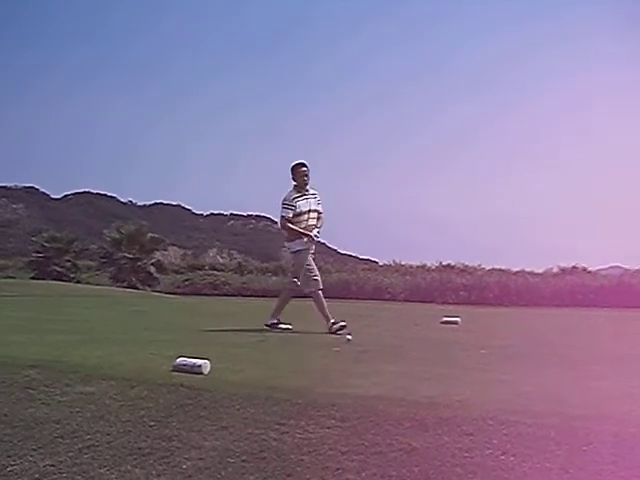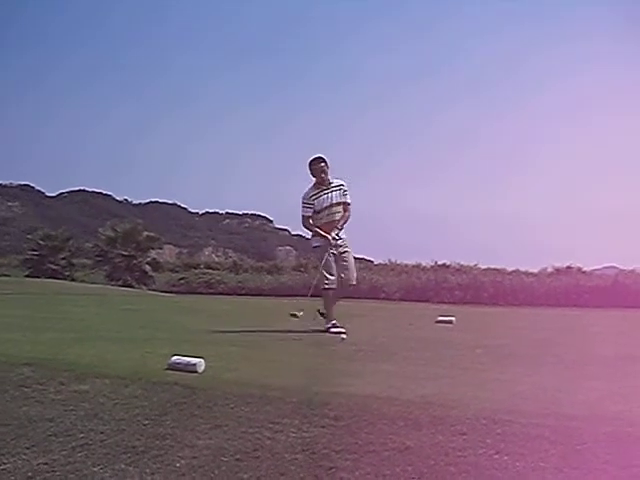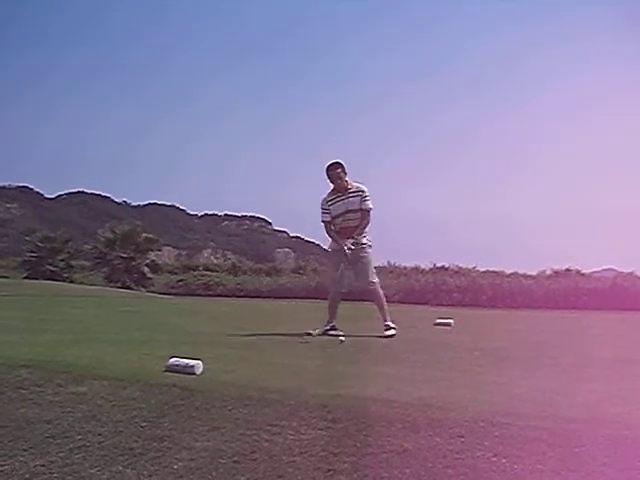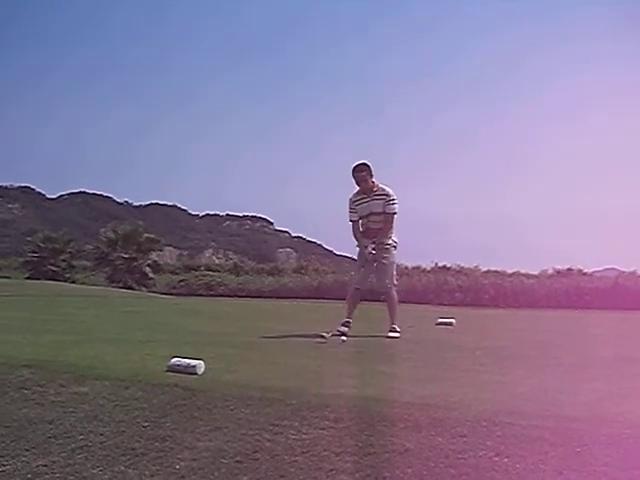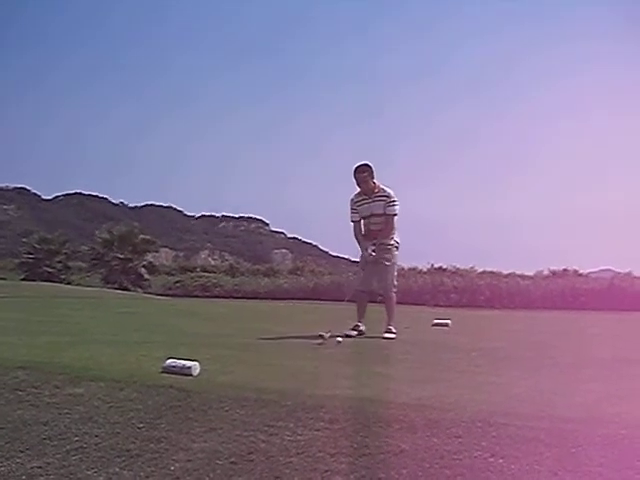
dt=0.3s
person 1, frame 1
left shoulder: (314, 194)
right shoulder: (290, 199)
left elbow: (319, 218)
right elbow: (284, 224)
left wrist: (314, 231)
right wrist: (304, 233)
left hip: (310, 244)
right hip: (298, 245)
left knee: (294, 284)
right knee: (314, 284)
left ankle: (274, 318)
right ankle: (330, 322)
person 1, frame 2
left shoulder: (341, 186)
right shoulder: (309, 195)
left elbow: (346, 212)
right elbow: (306, 222)
left wrist: (336, 229)
right wrist: (325, 235)
left hip: (339, 238)
right hip: (321, 242)
left knee: (349, 278)
right knee: (329, 281)
left ankle: (327, 309)
right ankle: (330, 321)
person 1, frame 3
left shoulder: (361, 191)
right shoulder: (327, 201)
left elbow: (366, 219)
right elbow: (328, 227)
left wrist: (352, 239)
right wrist: (341, 242)
left hip: (361, 243)
right hip: (339, 246)
left knee: (372, 283)
right knee: (336, 286)
left ankle: (388, 322)
right ankle: (330, 324)
person 1, frame 4
left shoulder: (387, 194)
right shoulder: (354, 199)
left elbow: (389, 223)
right elbow: (355, 226)
left wrist: (375, 243)
right wrist: (364, 245)
left hip: (385, 243)
right hip: (366, 245)
left knee: (388, 285)
right knee: (358, 283)
left ankle: (394, 325)
right ankle: (347, 320)
person 1, frame 5
left shoulder: (388, 195)
right shoulder: (355, 200)
left elbow: (389, 225)
right elbow: (357, 227)
left wrist: (375, 244)
right wrist: (364, 247)
left hip: (387, 244)
right hip: (368, 245)
left knee: (388, 286)
right knee: (362, 286)
left ankle: (390, 326)
right ankle: (359, 324)
